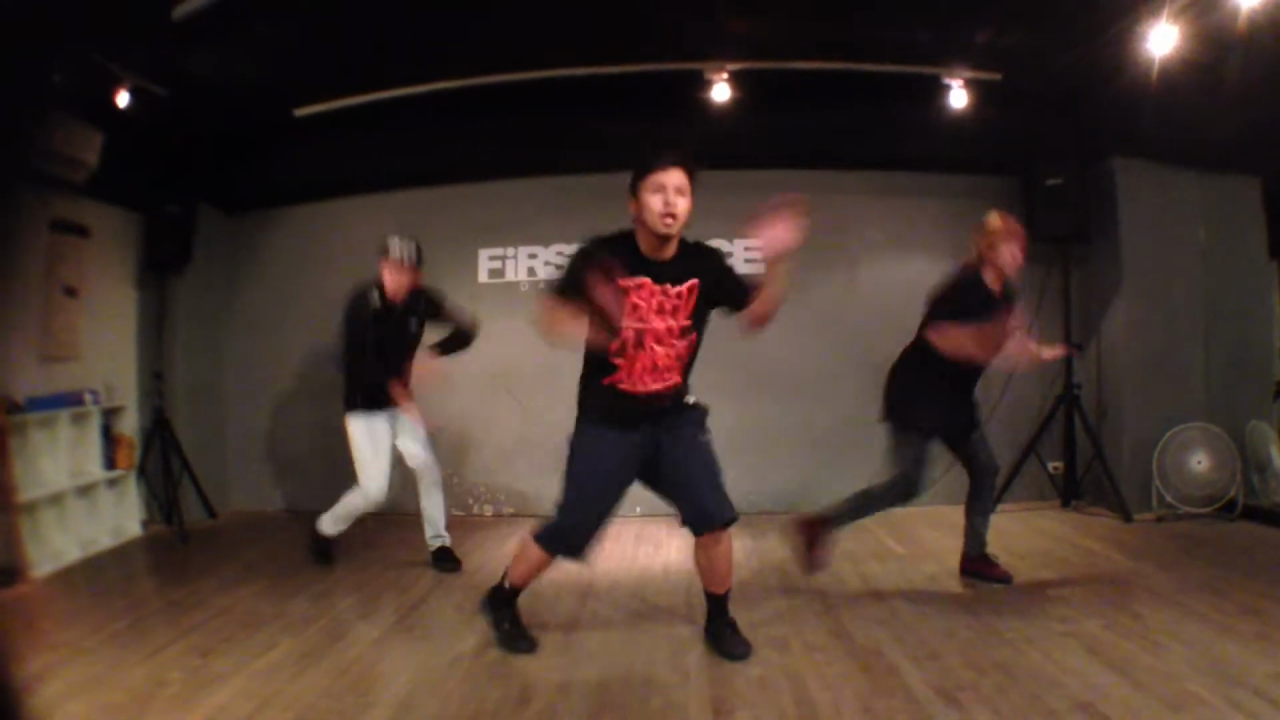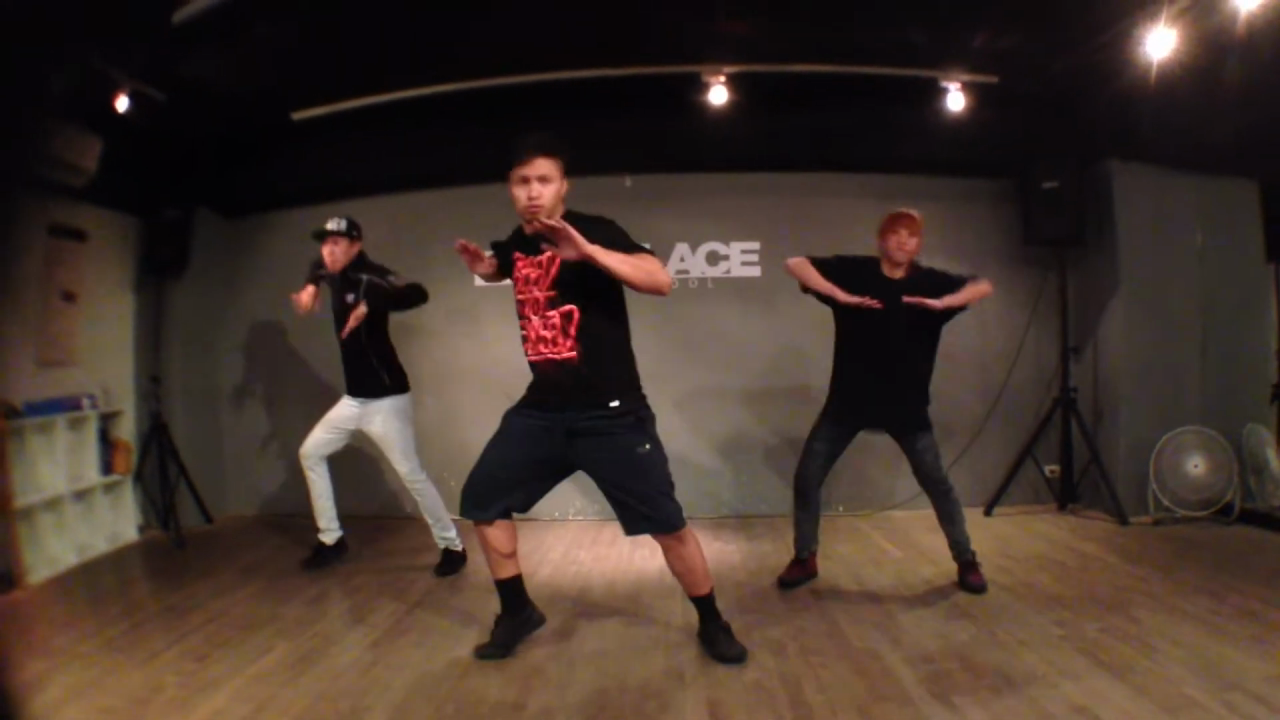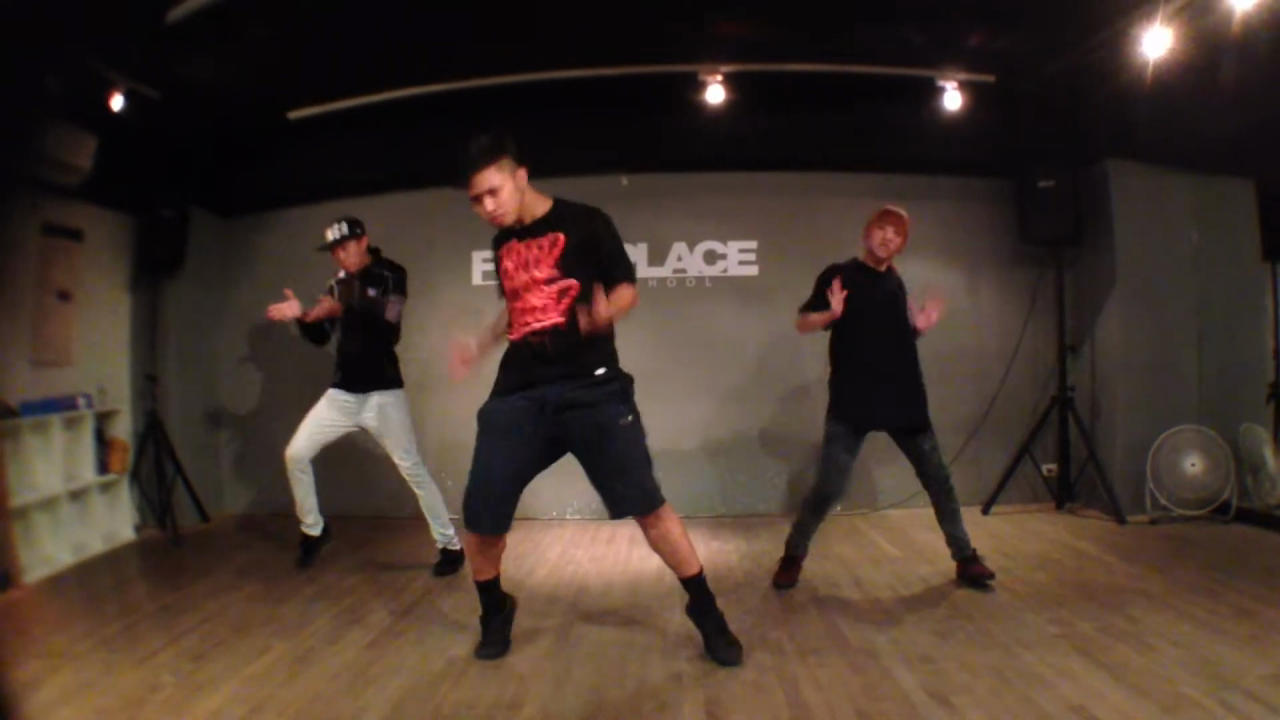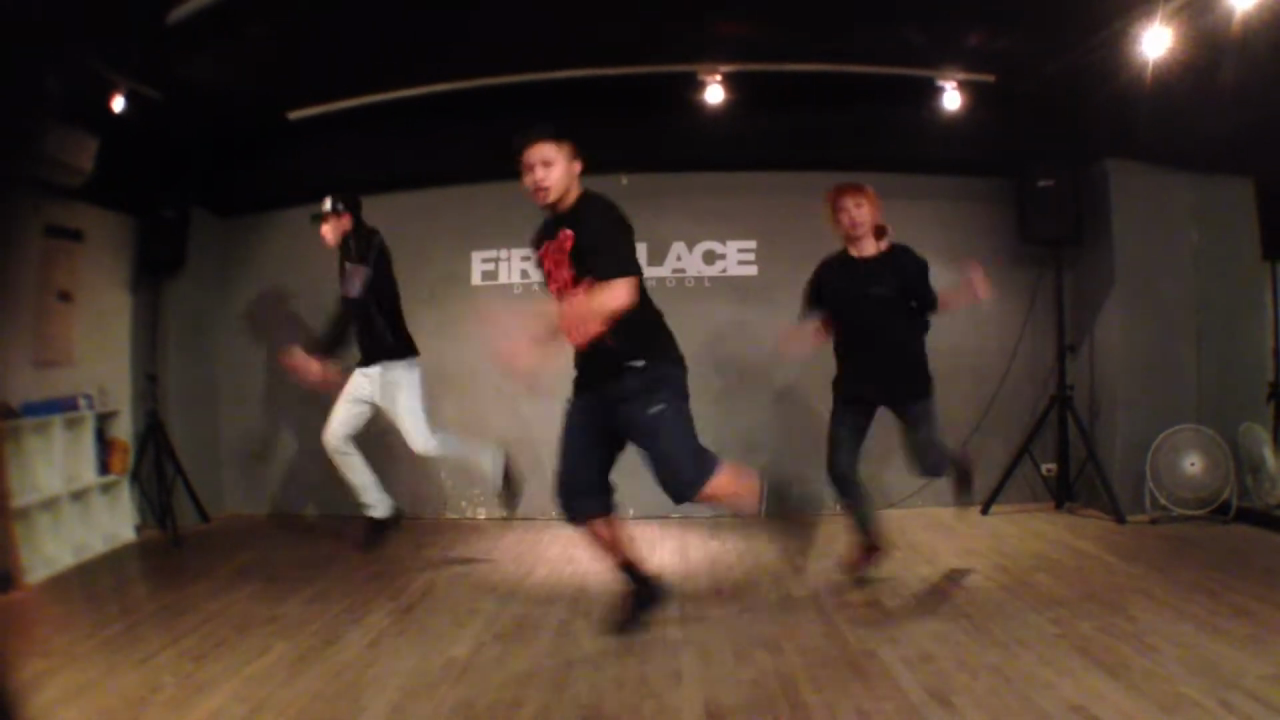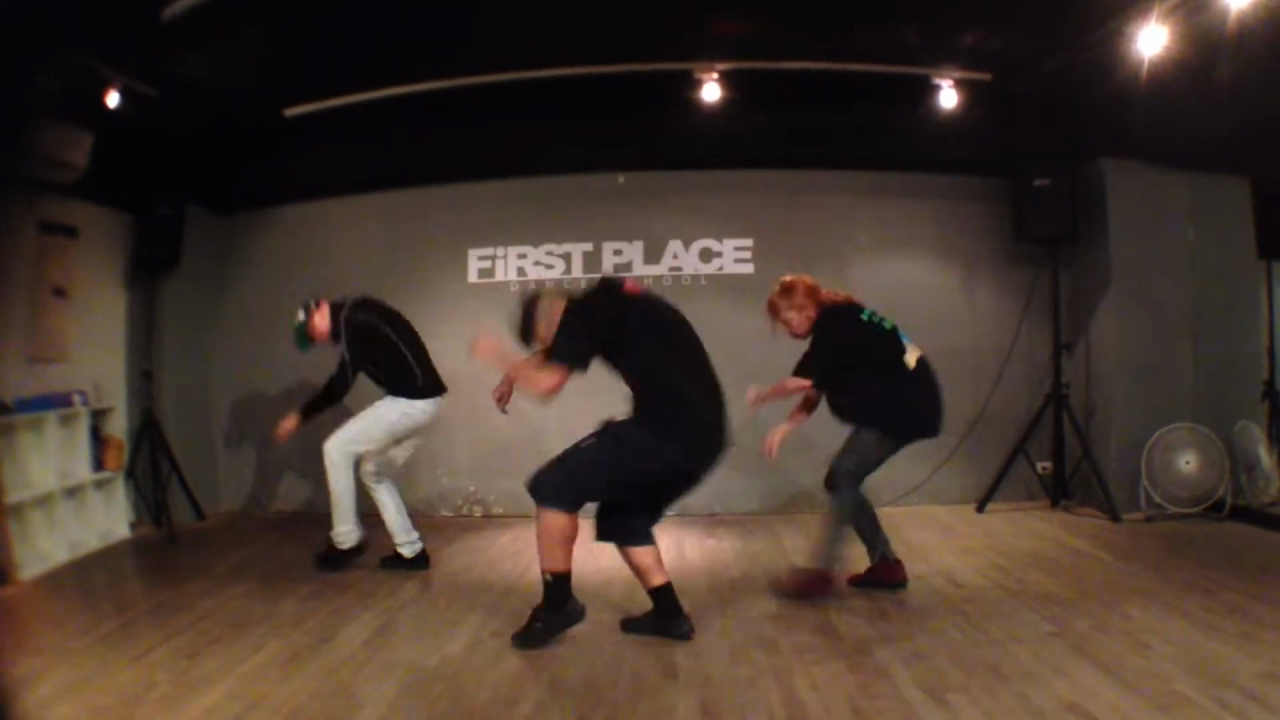
dt=0.5s
person 1, frame 1
left shoulder: (704, 263)
right shoulder: (599, 256)
left elbow: (757, 315)
right elbow: (553, 318)
left wrist: (776, 261)
right wrist: (590, 326)
left hip: (673, 418)
right hip: (606, 422)
left knee: (712, 519)
right knee: (571, 531)
left ankle: (719, 619)
right ankle: (502, 602)
person 1, frame 2
left shoulder: (591, 231)
right shoulder: (519, 241)
left elbow: (660, 280)
left wrist: (588, 251)
right wrist: (486, 267)
left hip: (609, 411)
right hip: (542, 410)
left knee: (666, 523)
right knee: (481, 502)
left ankle: (712, 622)
right ankle: (517, 612)
person 1, frame 3
left shoulder: (585, 223)
right shoulder: (503, 243)
left elbow: (627, 290)
left wrist: (604, 314)
right wrist: (481, 343)
left hip: (591, 386)
right hip: (518, 393)
left knee: (644, 503)
right knee: (482, 513)
left ankle: (706, 610)
right ankle: (494, 610)
person 1, frame 4
left shoulder: (595, 215)
right shoulder: (547, 234)
left elbow: (621, 293)
left wrist: (550, 319)
right wrist: (533, 338)
left hip: (639, 370)
right hip: (596, 379)
left knee: (687, 476)
right knee: (579, 496)
left ankle: (775, 503)
right ankle: (641, 584)
person 1, frame 5
left shoulder: (586, 310)
right shoulder: (611, 300)
left elbow: (545, 383)
left wrist: (500, 359)
right wrist: (515, 375)
left hip: (664, 426)
right hip: (705, 433)
left knee: (553, 488)
right knee: (624, 516)
left ankle: (557, 605)
right ankle: (670, 613)
person 2, frame 1
left shoulder: (1001, 295)
right shoulder: (967, 289)
right elbow: (939, 338)
left wrist: (1037, 353)
right wrist: (986, 340)
left hip: (951, 397)
right hip: (915, 391)
left knee: (986, 469)
right knee: (906, 484)
left ankle: (975, 555)
right ankle: (820, 526)
person 2, frame 2
left shoulder: (927, 281)
right shoulder: (853, 270)
left elbow: (982, 286)
right elbow: (794, 264)
left wrist: (940, 303)
right wrist: (839, 295)
left hip: (905, 401)
right hip: (848, 398)
left knee: (936, 480)
right knee: (807, 476)
left ankle: (966, 561)
right ankle: (805, 557)
person 2, frame 3
left shoulder: (895, 283)
right shoulder: (838, 275)
right elbow: (803, 324)
left wrist: (920, 325)
right wrist: (832, 314)
left hip: (903, 399)
right hip: (852, 400)
left knee: (937, 477)
right knee: (830, 485)
left ankle: (965, 558)
right ankle: (793, 555)
person 2, frame 4
left shoulder: (903, 260)
right shoulder: (831, 270)
left elbow: (929, 305)
right elbow: (821, 321)
left wrist: (966, 294)
right wrist: (804, 333)
left hip: (905, 374)
right hip: (855, 380)
left knee: (928, 460)
right knee: (839, 466)
left ankle: (957, 465)
right ankle: (868, 538)
person 2, frame 5
left shoulder: (837, 322)
right shoulder: (834, 330)
left elbow: (802, 382)
right elbow: (813, 396)
left wrist: (763, 394)
right wrist: (783, 428)
left hip: (905, 404)
right hip: (895, 406)
left knee: (842, 475)
right knee: (841, 481)
left ankle: (824, 571)
right ankle: (886, 564)
person 3, frame 1
left shoulder: (424, 301)
right shoulder: (362, 303)
left elbow: (466, 330)
right elbow: (354, 364)
left wrist: (434, 352)
right wrist: (394, 389)
left hip: (398, 404)
right hip: (362, 407)
left knee: (424, 464)
right knee: (373, 490)
left ankle: (438, 544)
right ankle: (326, 530)
person 3, frame 2
left shoulder: (370, 276)
right shoulder: (338, 276)
left elbow: (417, 294)
right elbow: (318, 266)
left wrist: (367, 308)
right wrist: (311, 285)
left hip: (386, 397)
right hip: (354, 398)
left knee: (410, 472)
right knee: (310, 453)
left ankle: (452, 546)
right ankle: (331, 540)
person 3, frame 3
left shoulder: (391, 275)
right shoulder: (339, 284)
left elbow: (389, 333)
right elbow: (321, 337)
left wrist: (343, 311)
right wrist: (303, 316)
left hip: (383, 394)
right hip: (342, 393)
left knee: (411, 468)
right knee: (295, 454)
left ankle: (450, 545)
right ankle: (313, 531)
person 3, frame 4
left shoulder: (362, 244)
right shoulder: (354, 250)
left elbow: (353, 307)
left wrist: (319, 356)
right wrist: (318, 357)
left hip: (395, 364)
right hip: (370, 367)
left knee: (422, 443)
right knee: (334, 439)
left ankle: (495, 465)
right ankle: (380, 511)
person 3, frame 5
left shoulder: (349, 317)
right shoulder: (358, 315)
left elbow: (342, 381)
left wrist: (301, 415)
left hip: (411, 399)
right hip: (420, 399)
left knee: (336, 450)
right knee: (374, 473)
left ankle: (346, 542)
right ankle: (410, 550)
